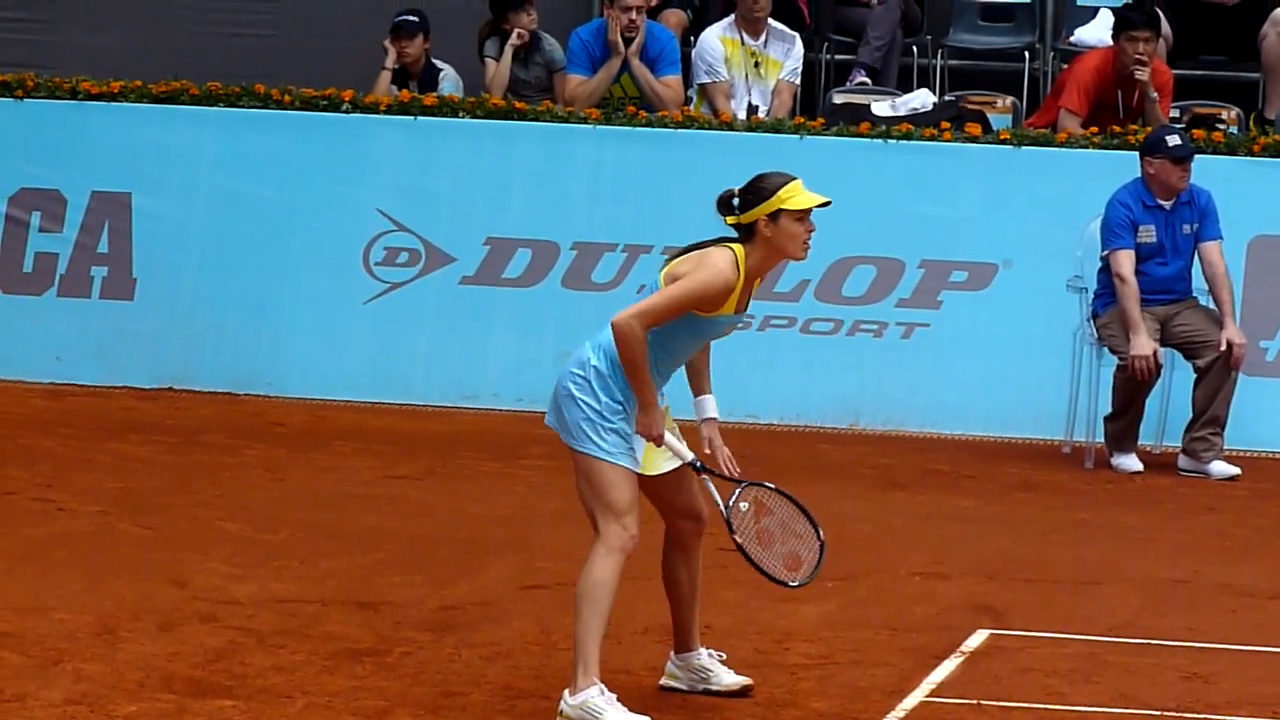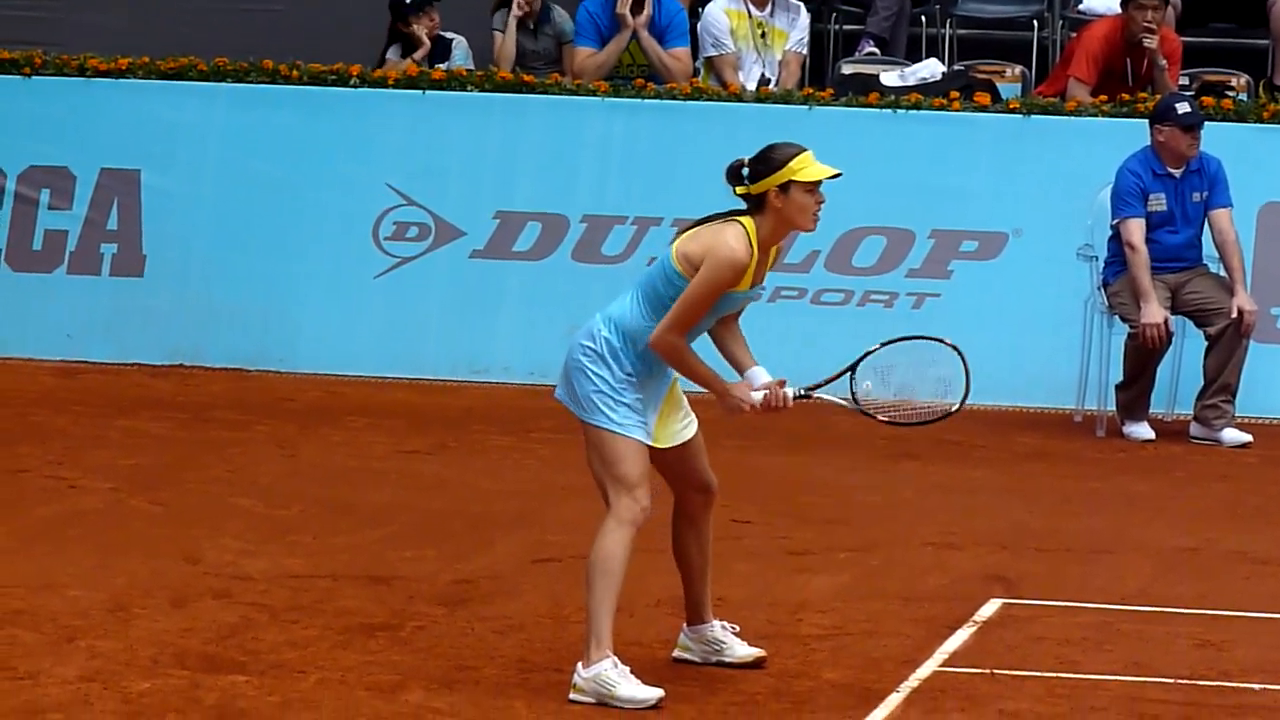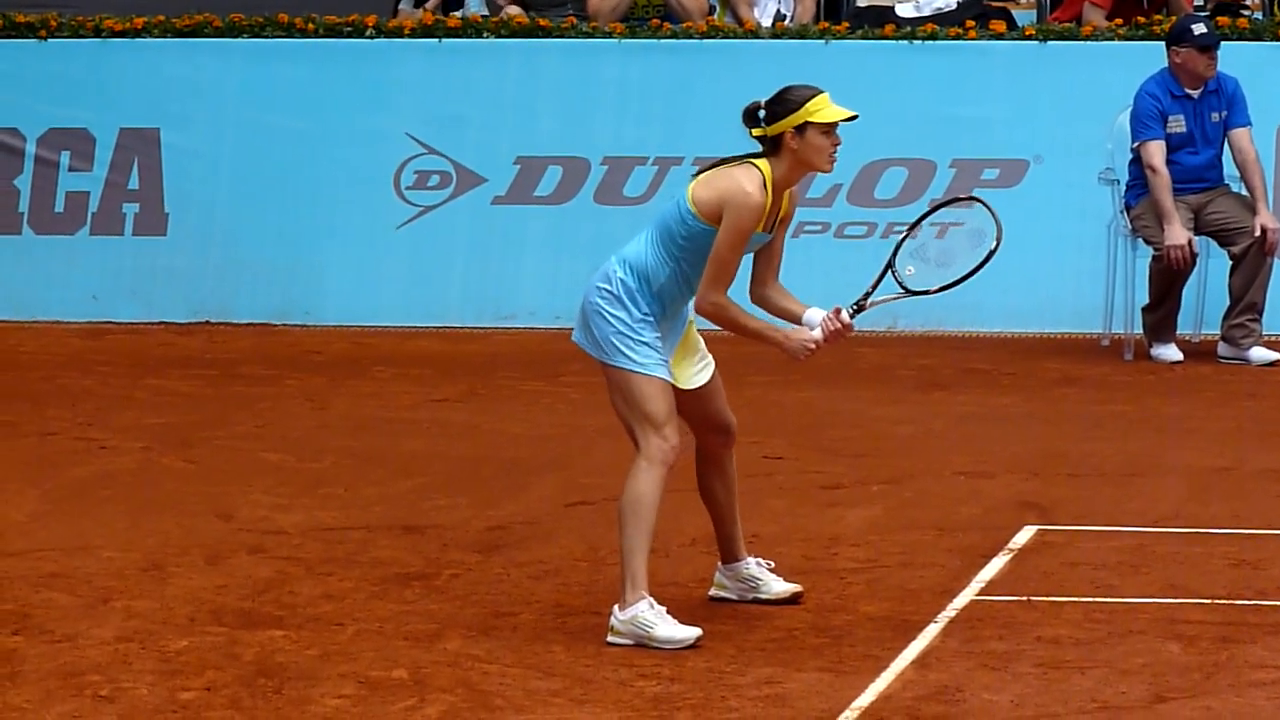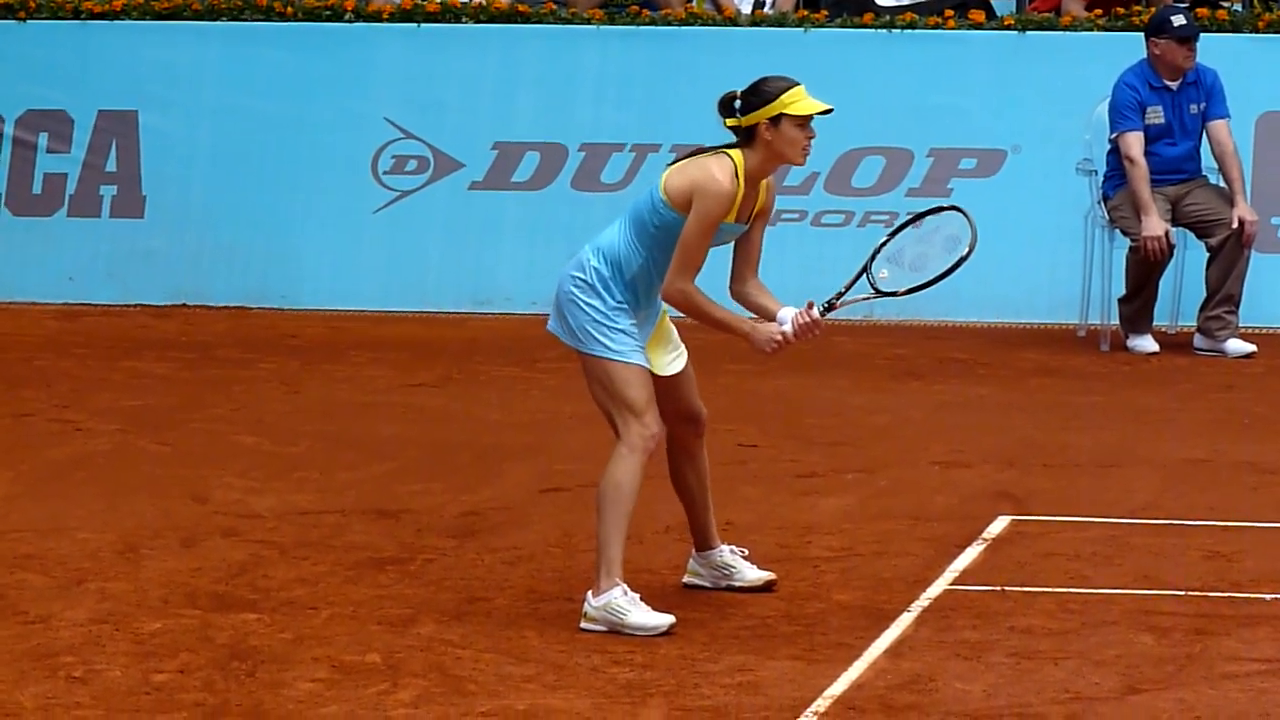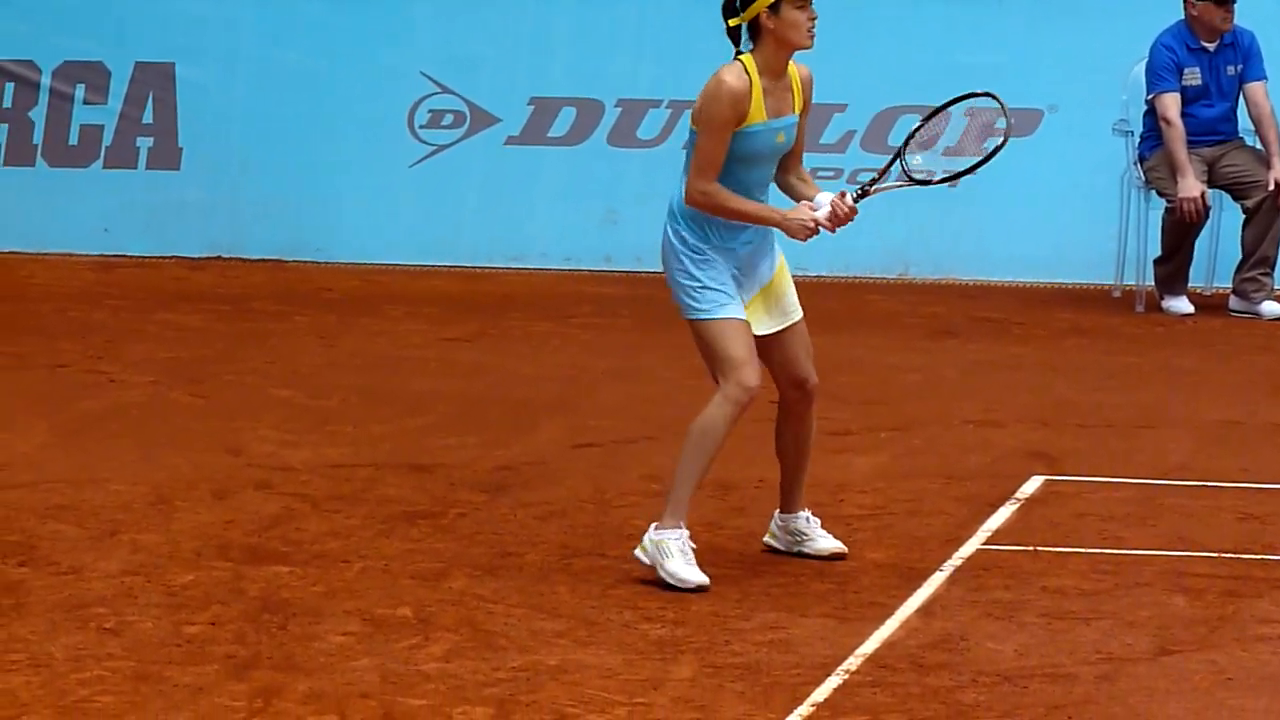
dt=1s
person 1, frame 1
left shoulder: (749, 272)
right shoulder: (721, 270)
right elbow: (626, 323)
left wrist: (707, 414)
right wrist: (651, 406)
left hip: (635, 399)
right hip: (598, 392)
left knee: (689, 520)
right knee: (619, 535)
left ankle: (687, 659)
person 1, frame 2
left shoulder: (767, 247)
right shoulder: (733, 248)
right elbow: (664, 336)
left wrist: (756, 376)
right wrist: (724, 390)
left hip: (648, 372)
right hip: (608, 364)
left knee: (699, 492)
right knee: (631, 506)
left ankle: (699, 632)
right ankle: (596, 666)
person 1, frame 3
left shoulder: (782, 198)
right shoulder: (747, 192)
left elbow: (764, 288)
right elbow: (711, 300)
left wrist: (813, 318)
right wrist: (782, 339)
left hip: (666, 313)
right hip: (624, 307)
left knee: (718, 432)
right knee: (660, 445)
left ankle: (734, 569)
right ankle: (632, 608)
person 1, frame 4
left shoulder: (761, 193)
right shoulder: (718, 181)
left elbow: (744, 283)
right elbow: (678, 288)
left wrist: (786, 317)
right wrist: (751, 332)
left hip: (639, 301)
right hip: (598, 295)
left knee: (689, 423)
right knee: (642, 432)
left ankle: (708, 556)
right ankle: (606, 594)
person 1, frame 5
left shoulder: (799, 80)
right shoulder: (731, 85)
right elbow: (699, 191)
left wrist: (821, 201)
right wrist: (783, 219)
left hip: (756, 251)
right hip: (702, 249)
left knee: (801, 385)
right knee: (741, 383)
left ankle: (790, 520)
right ankle: (668, 532)
person 2, frame 1
left shoulder: (1200, 201)
right shoulder: (1123, 204)
left elbow: (1215, 265)
right elbow: (1123, 274)
left wrist: (1229, 323)
right wrist: (1138, 335)
left hip: (1179, 305)
right hip: (1121, 306)
left knee: (1226, 348)
right knee: (1141, 360)
left ankle: (1200, 451)
right ankle: (1121, 447)
person 2, frame 2
left shoulder: (1211, 168)
right shoulder: (1133, 172)
left elbow: (1225, 232)
right elbow: (1134, 243)
left wrist: (1240, 291)
right wrist: (1149, 303)
left hip: (1190, 272)
right hip: (1132, 273)
left knee: (1237, 315)
right knee: (1153, 328)
left ankle: (1212, 419)
right ankle: (1133, 415)
person 2, frame 3
left shoulder: (1228, 88)
right shoulder: (1152, 95)
left elbow: (1245, 151)
right elbow: (1155, 165)
right wrist: (1172, 225)
left hip: (1212, 192)
right hip: (1155, 196)
right knee: (1177, 250)
left ankle: (1239, 338)
right ankle: (1161, 337)
person 2, frame 4
left shoulder: (1207, 80)
right shoulder: (1130, 85)
left elbow: (1223, 143)
right elbow: (1133, 156)
left wrist: (1240, 201)
right wrist: (1149, 216)
left hip: (1189, 184)
right hip: (1133, 186)
left knee: (1237, 227)
right knee: (1154, 241)
left ankle: (1216, 330)
right ankle: (1137, 328)
person 2, frame 5
left shoulder: (1245, 42)
right shoulder: (1167, 47)
right elbow: (1169, 117)
right wrist: (1185, 177)
left hip: (1226, 146)
right hip: (1169, 148)
right knee: (1190, 203)
left ankle: (1250, 292)
right ankle: (1172, 289)
